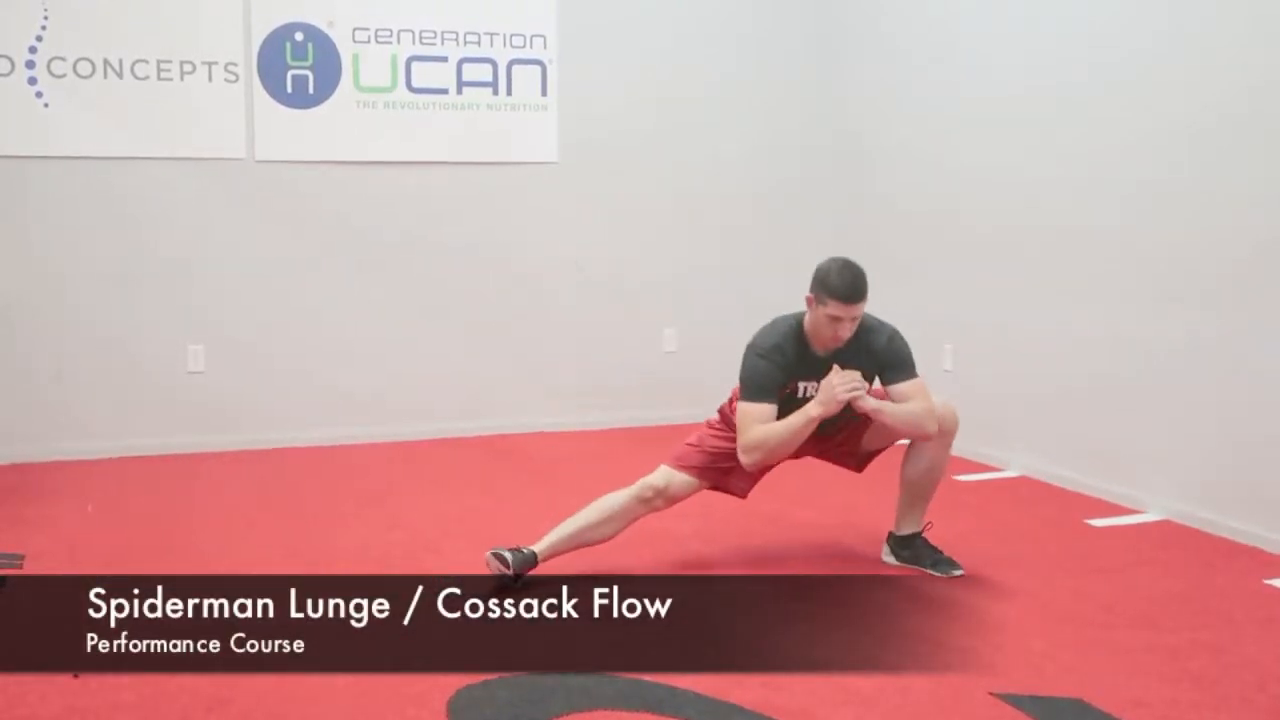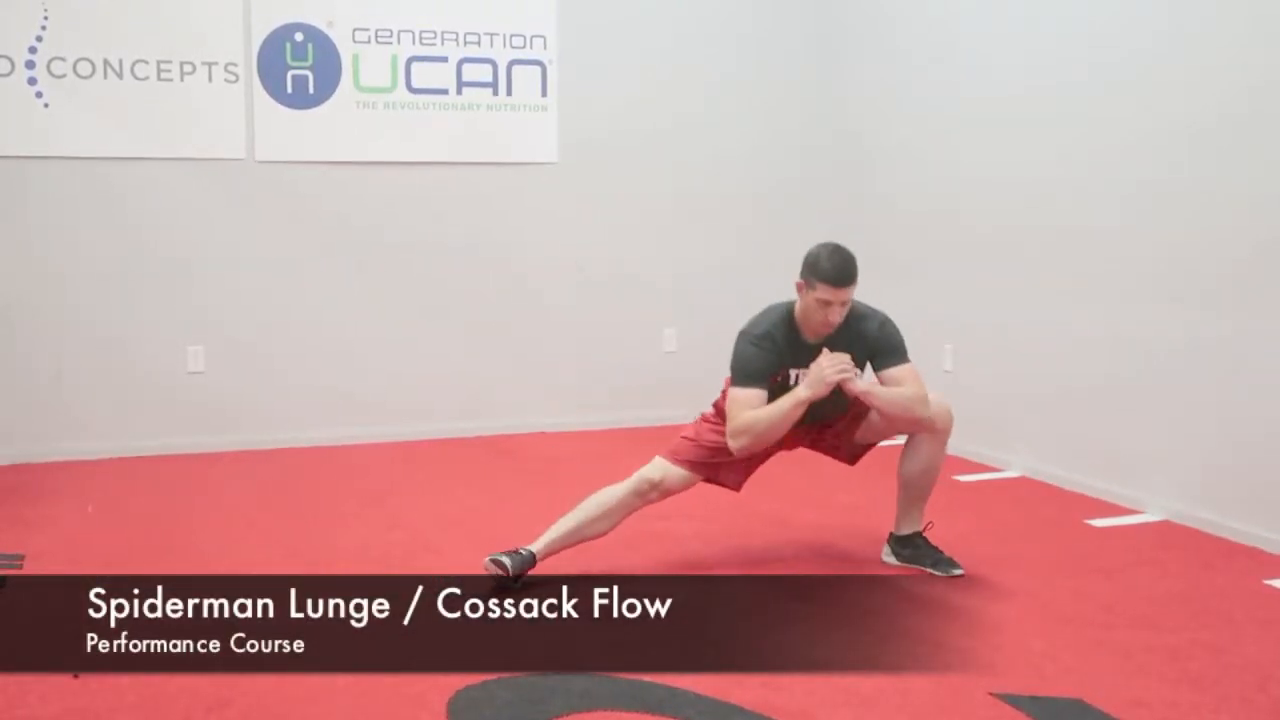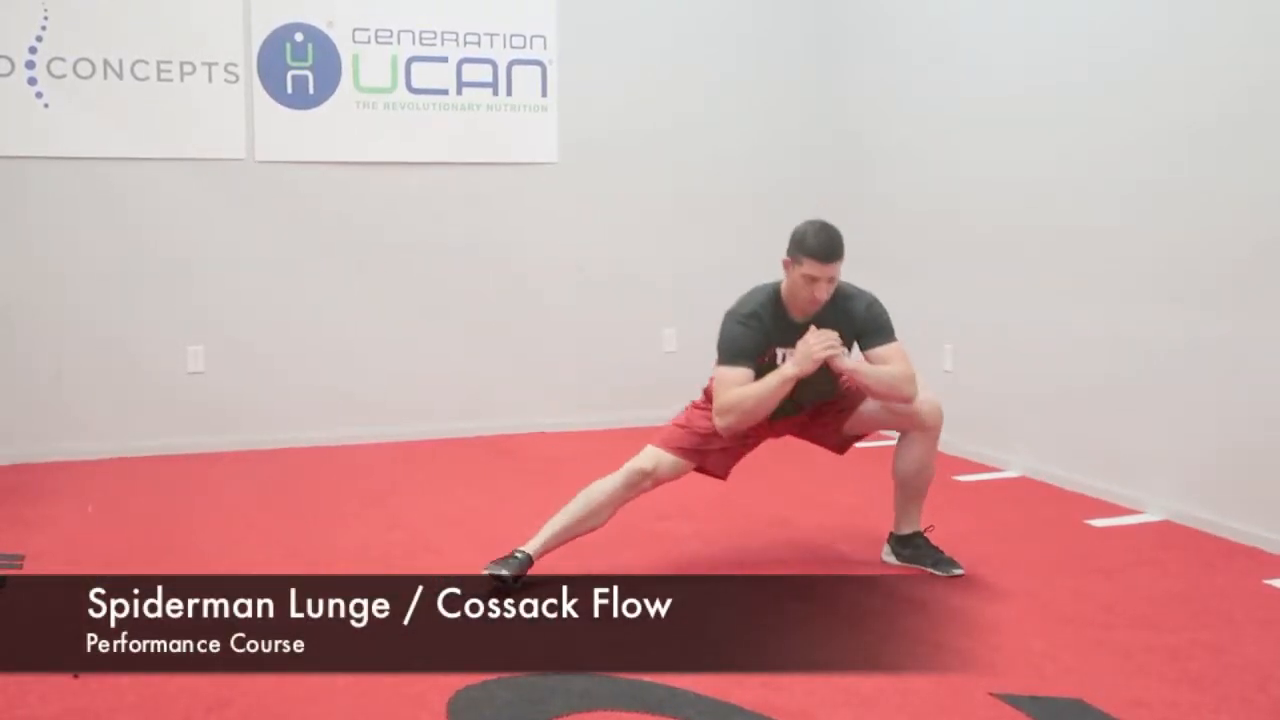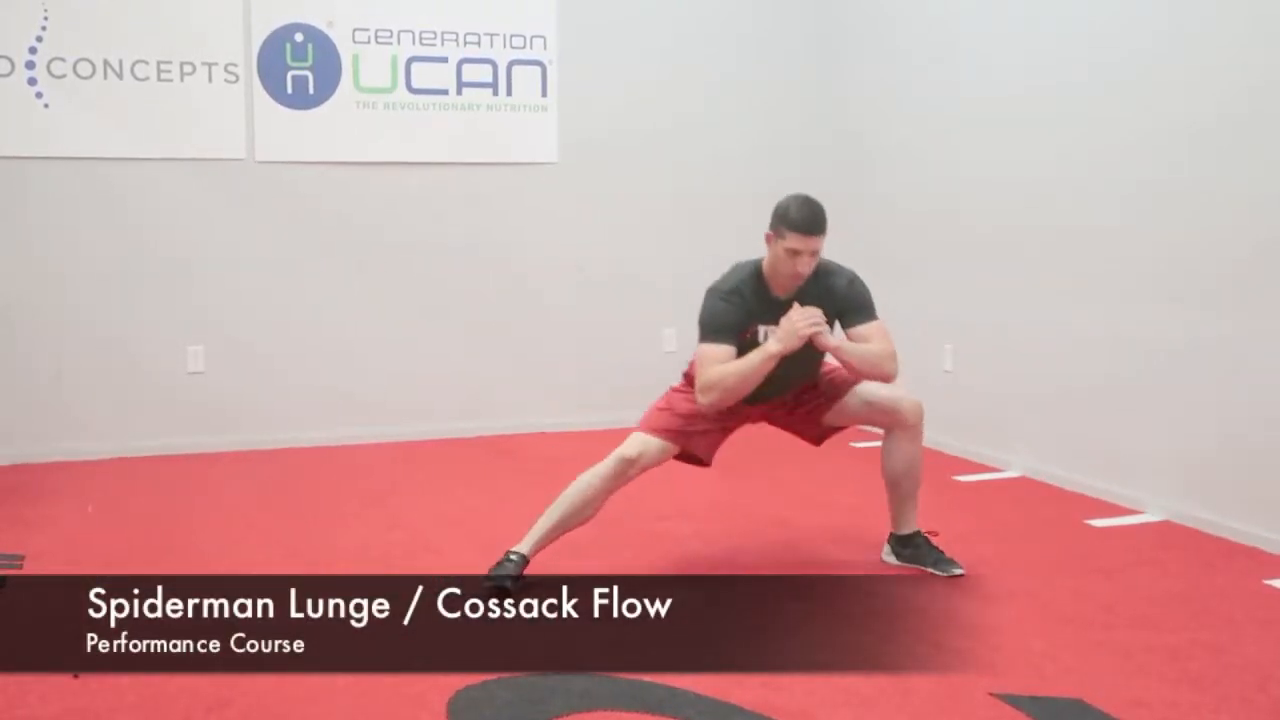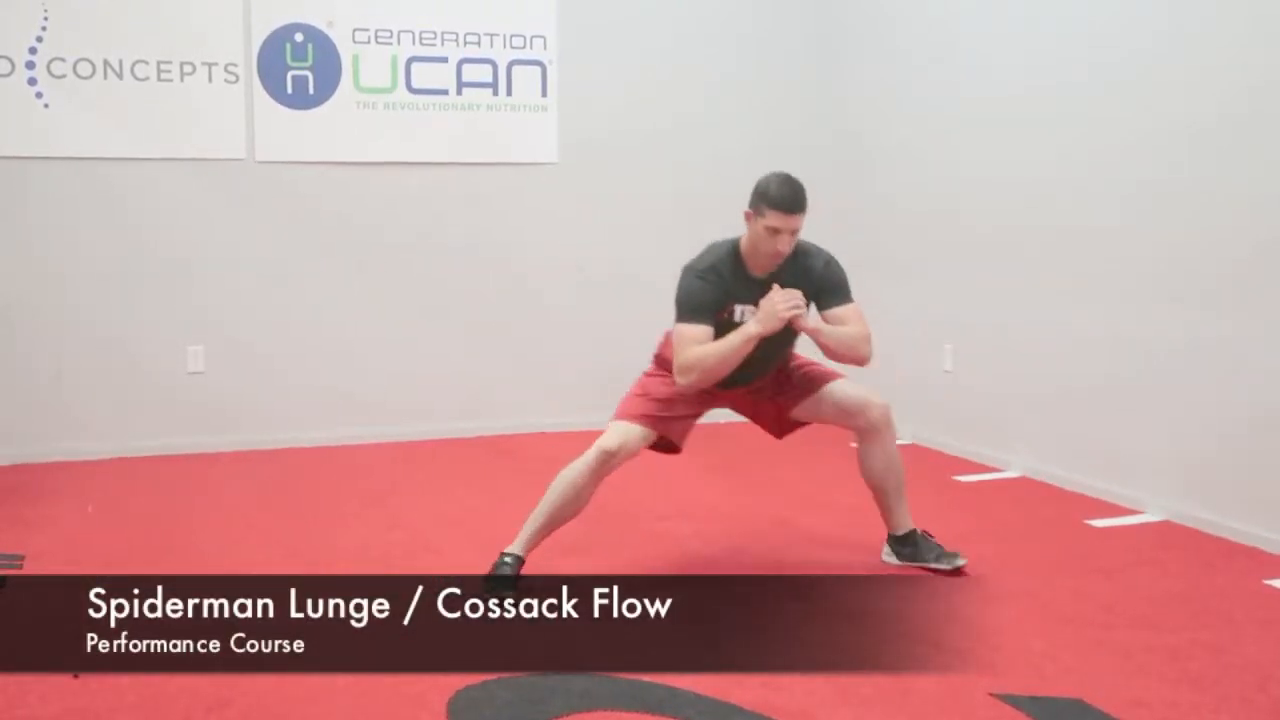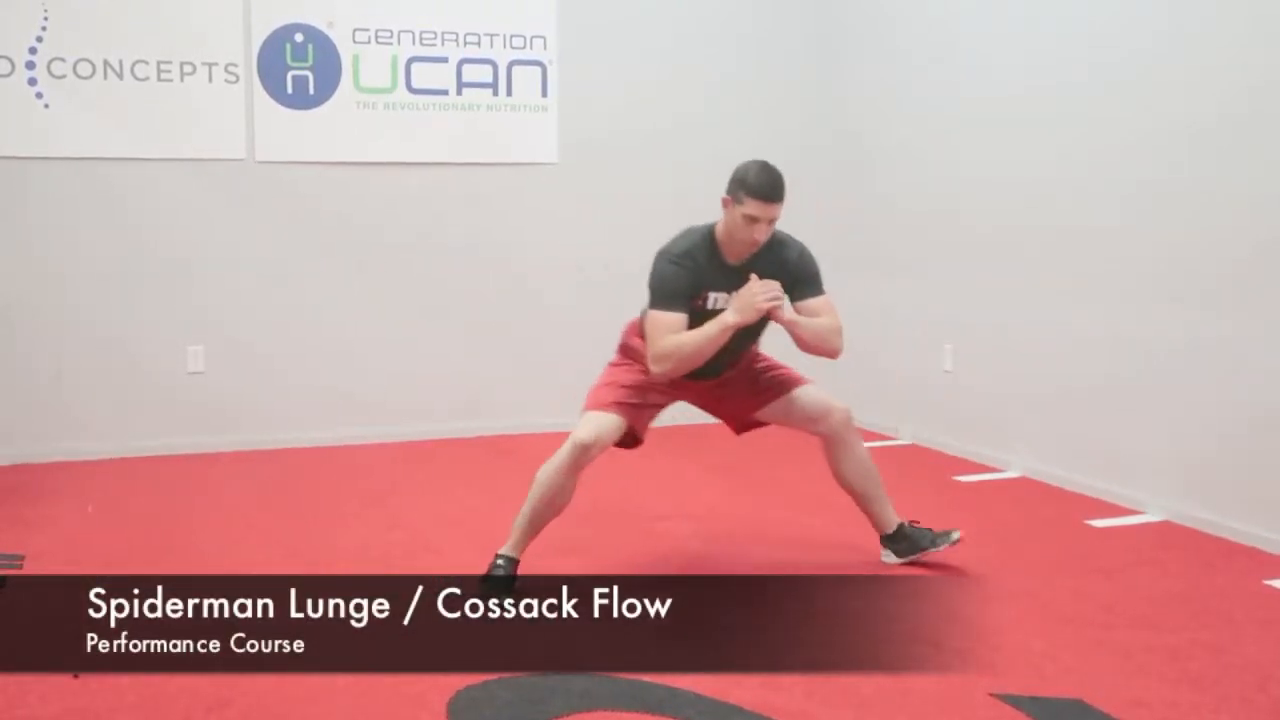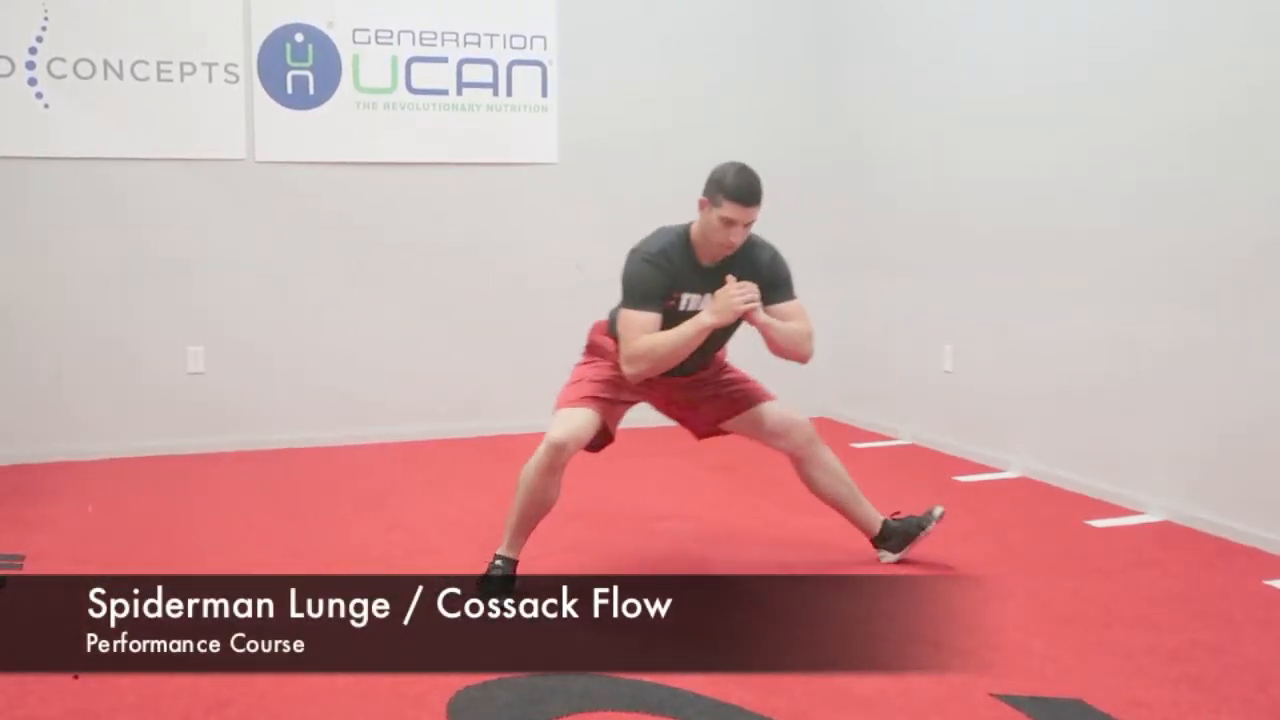
dt=0.1s
person 1, frame 1
left shoulder: (881, 341)
right shoulder: (770, 348)
left elbow: (925, 421)
right elbow: (751, 452)
left wrist: (870, 403)
right wrist: (818, 407)
left hip: (839, 422)
right hip: (759, 426)
left knee: (943, 421)
right knee: (655, 490)
left ankle: (905, 540)
right ankle: (530, 555)
person 1, frame 2
left shoulder: (872, 327)
right shoulder: (762, 336)
left elbow: (917, 400)
right elbow: (741, 438)
left wrist: (857, 385)
right wrist: (807, 390)
left hip: (830, 415)
right hip: (752, 416)
left knee: (935, 416)
right knee: (652, 482)
left ankle: (906, 540)
right ankle: (528, 556)
person 1, frame 3
left shoulder: (860, 307)
right shoulder: (748, 316)
left elbow: (905, 387)
right elbow: (726, 416)
left wrist: (846, 362)
right wrist: (794, 366)
left hip: (819, 401)
right hip: (740, 404)
left knee: (925, 413)
right knee: (643, 471)
left ankle: (905, 538)
right ankle: (525, 555)
person 1, frame 4
left shoulder: (841, 285)
right shoulder: (729, 293)
left elbow: (886, 367)
right elbow: (710, 395)
left wrist: (828, 341)
right wrist: (777, 346)
left hip: (798, 387)
right hip: (715, 388)
left knee: (905, 410)
right knee: (628, 459)
left ankle: (906, 540)
right ankle: (519, 557)
person 1, frame 5
left shoulder: (818, 266)
right shoulder: (706, 272)
left elbow: (861, 352)
right elbow: (689, 372)
left wrist: (806, 323)
right wrist: (755, 327)
left hip: (771, 371)
right hip: (686, 371)
left knee: (872, 412)
right knee: (610, 450)
left ankle: (902, 538)
right ankle: (514, 554)
person 1, frame 6
left shoulder: (789, 257)
right shoulder: (680, 258)
left elbow: (831, 343)
right elbow: (661, 362)
left wrist: (784, 314)
right wrist: (733, 316)
left hip: (731, 366)
right hip: (650, 361)
left knee: (835, 419)
right knee: (583, 443)
left ankle: (897, 536)
right ankle: (508, 559)
person 1, frame 7
left shoulder: (762, 260)
right shoulder: (653, 257)
left elbow: (803, 348)
right elbow: (638, 361)
left wrist: (759, 317)
right wrist: (709, 317)
left hip: (699, 369)
right hip: (619, 357)
left knee: (797, 433)
right knee: (561, 441)
left ankle: (883, 534)
right ankle: (505, 560)
